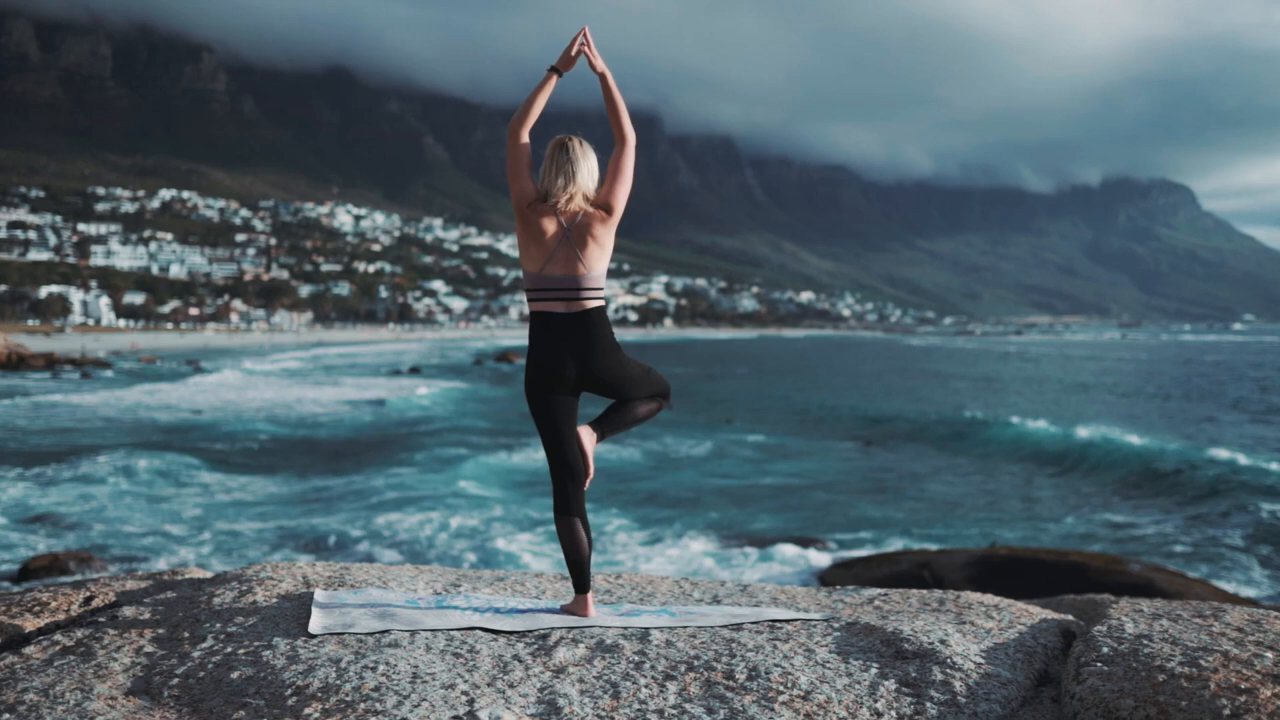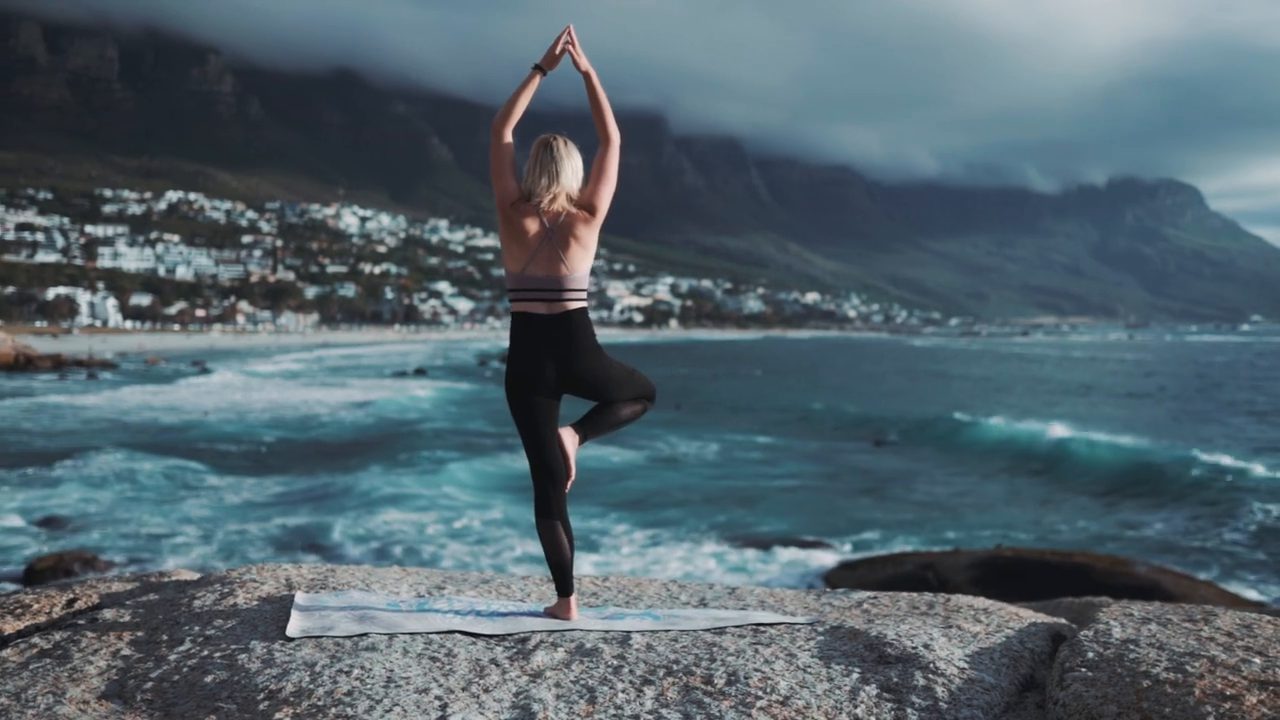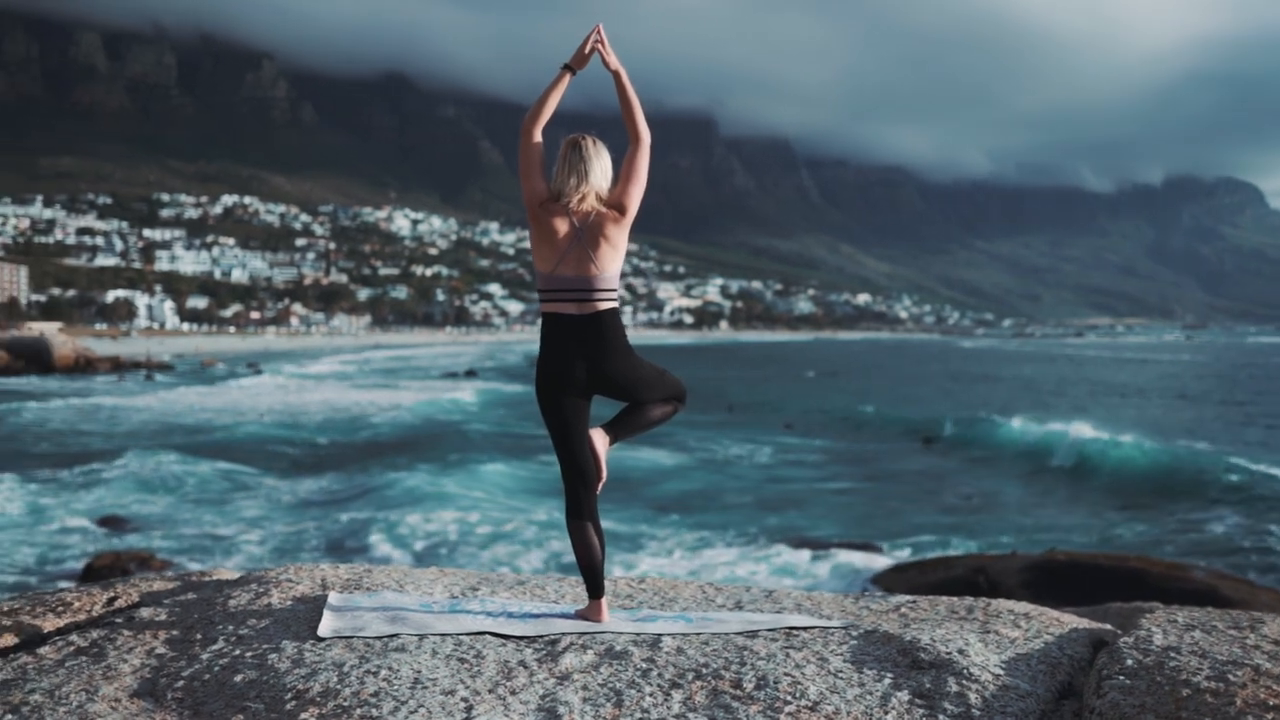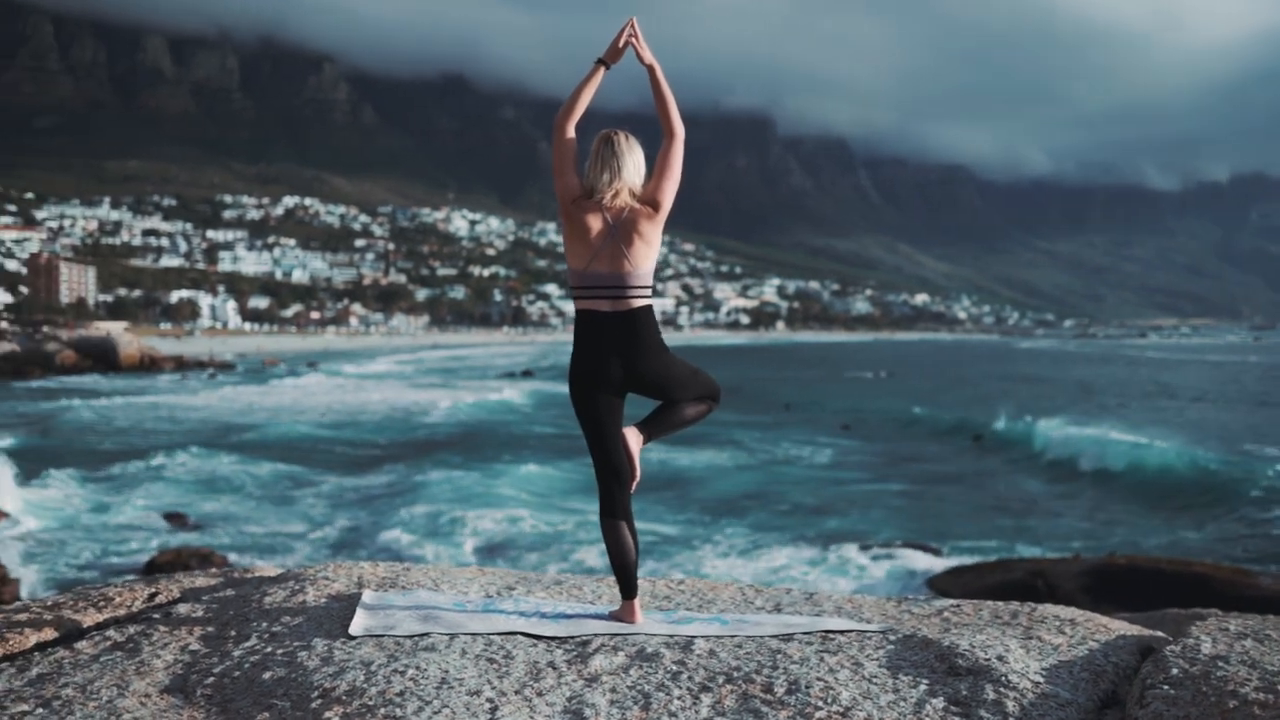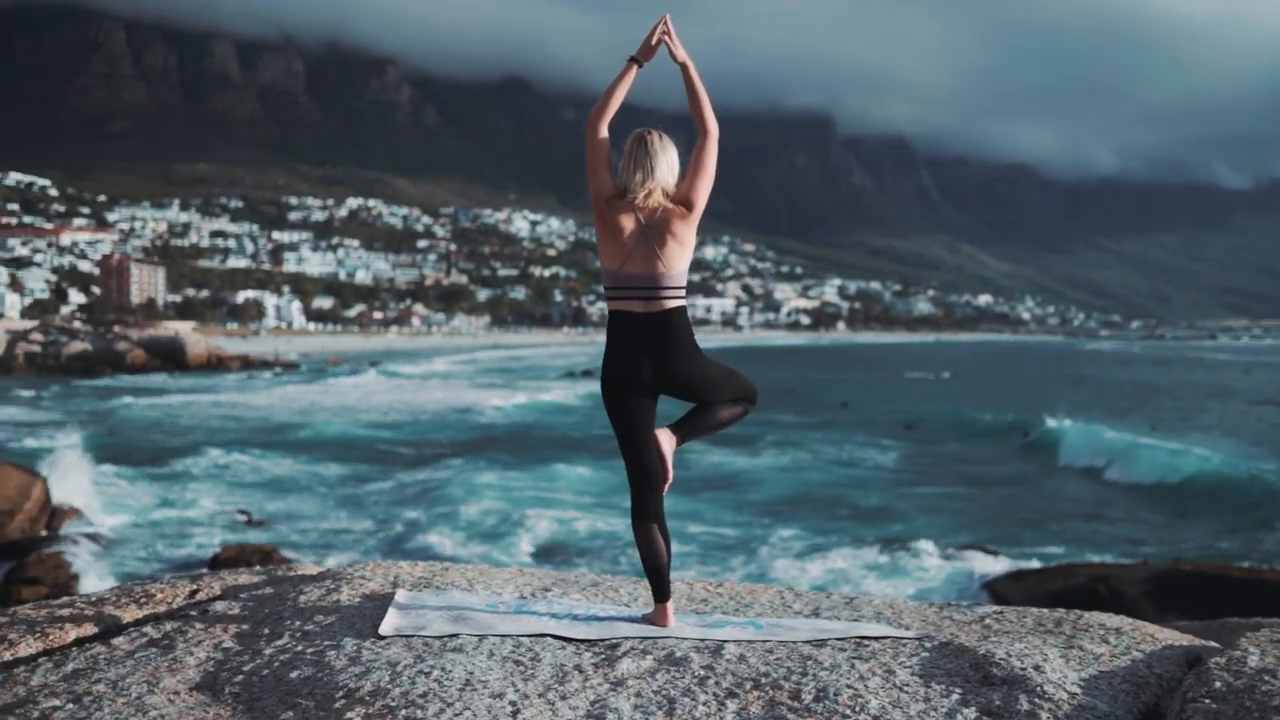
dt=0.7s
person 1, frame 1
left shoulder: (529, 216)
right shoulder: (604, 218)
left elbow: (517, 135)
right elbow: (627, 140)
left wrist: (558, 70)
right wrist: (601, 71)
left hip: (546, 359)
right hip: (596, 353)
left knee: (567, 484)
right knee: (658, 391)
left ankle: (583, 598)
right ankle: (595, 432)
person 1, frame 2
left shoulder: (512, 216)
right shoulder: (587, 218)
left elbow: (500, 133)
right elbow: (612, 139)
left wrist: (542, 68)
right wrist: (585, 69)
left hip: (527, 360)
right hip: (577, 355)
left knee: (547, 486)
right knee: (643, 392)
left ankle: (565, 601)
right ankle: (576, 434)
person 1, frame 3
left shoulder: (542, 217)
right shoulder: (617, 219)
left elbow: (530, 133)
right elbow: (642, 139)
left wrist: (571, 68)
right wrist: (615, 68)
left hip: (557, 361)
right hip: (608, 355)
left knee: (578, 487)
right knee: (674, 393)
left ankle: (597, 604)
right ankle: (607, 435)
person 1, frame 4
left shoulder: (575, 213)
right shoulder: (651, 215)
left elbow: (563, 128)
right elbow: (676, 134)
left wrist: (605, 62)
right wrist: (650, 62)
left hip: (591, 358)
right hip: (642, 352)
left knee: (612, 487)
right knee: (707, 392)
left ankle: (630, 605)
right ankle: (641, 435)
person 1, frame 5
left shoulder: (607, 213)
right shoulder: (684, 215)
left elbow: (596, 127)
right elbow: (710, 132)
left wrist: (637, 61)
right wrist: (682, 60)
left hip: (623, 360)
right hip: (674, 354)
left knee: (644, 489)
right knee: (743, 394)
left ankle: (663, 608)
right ankle: (674, 436)
